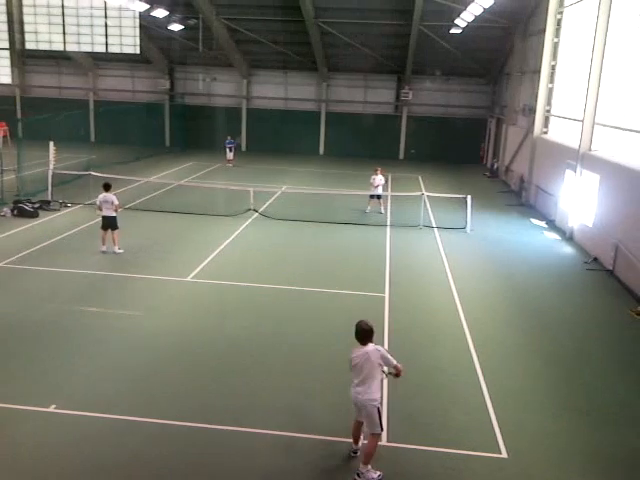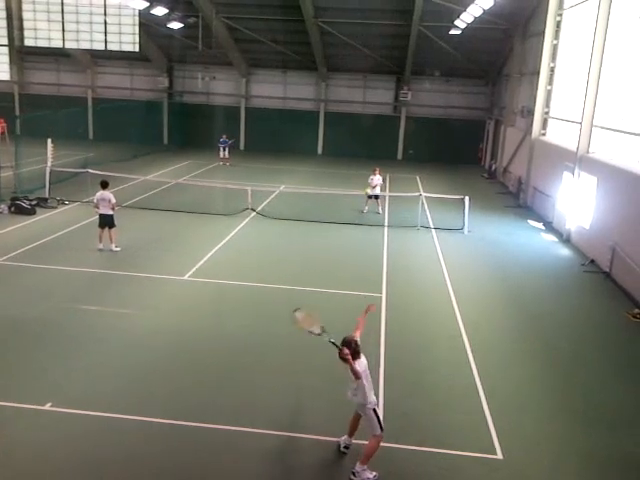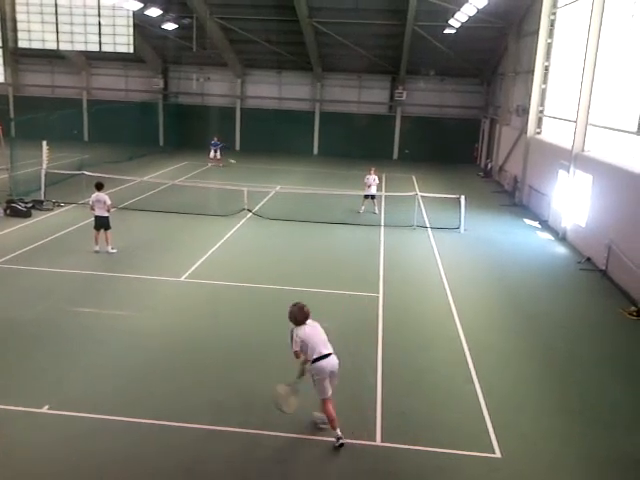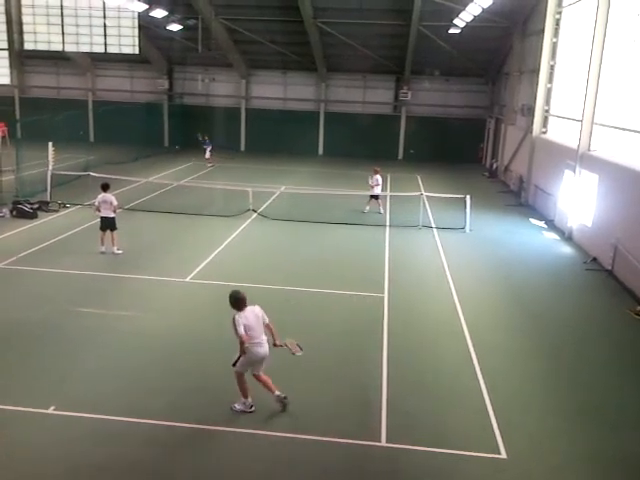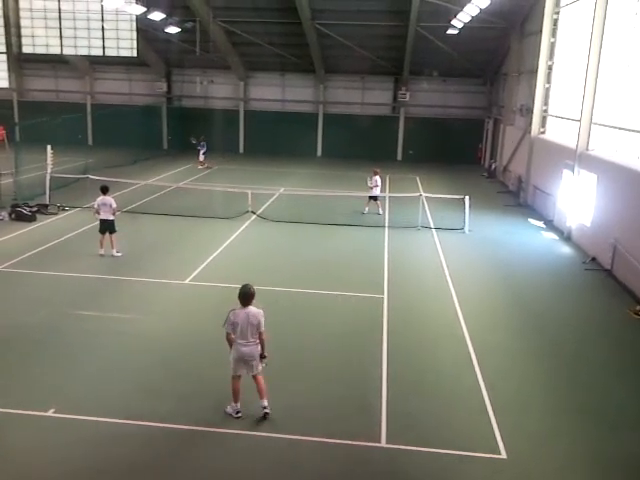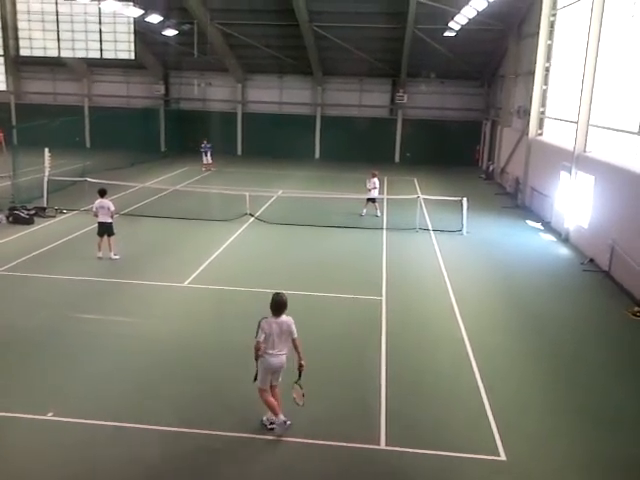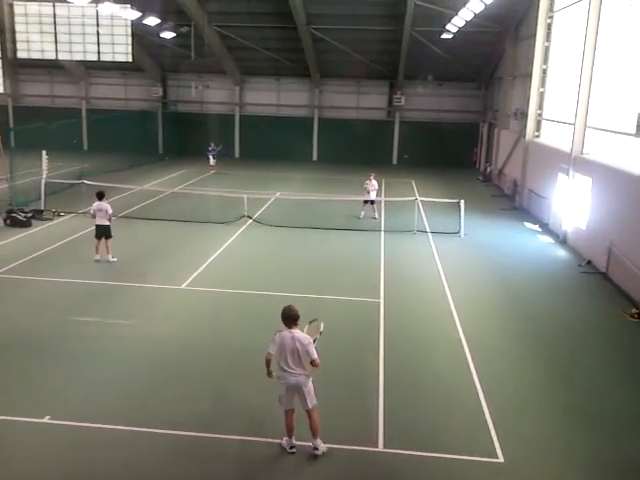
dt=0.7s
person 1, frame 1
left shoulder: (354, 353)
right shoulder: (378, 351)
right elbow: (398, 368)
right wrist: (397, 373)
left hip: (356, 395)
right hip: (370, 399)
left knee: (359, 421)
right knee: (375, 435)
left ankle: (355, 448)
person 1, frame 2
left shoulder: (352, 354)
right shoulder: (358, 365)
left elbow: (358, 329)
right elbow: (356, 376)
left wrist: (365, 313)
right wrist: (350, 362)
left hip: (357, 396)
right hip: (366, 402)
left knee: (358, 415)
right knee: (377, 436)
left ankle: (346, 441)
person 1, frame 3
left shoulder: (296, 332)
right shoulder: (313, 323)
left elbow: (297, 355)
left wrist: (302, 366)
left hip: (320, 366)
right hip: (332, 360)
left knee: (326, 401)
right knee: (326, 394)
left ankle: (338, 435)
right ankle: (323, 417)
person 1, frame 4
left shoulder: (238, 317)
right shoulder: (257, 309)
left elbow: (243, 340)
right elbow: (269, 326)
left wrist: (242, 351)
right wrist: (275, 340)
left hip: (252, 351)
right hip: (264, 348)
left knee: (239, 373)
right knee: (258, 374)
left ankle: (247, 404)
right ankle: (278, 395)
person 1, frame 5
left shoulder: (233, 314)
right shoulder: (258, 313)
left elbow: (228, 337)
right elbow: (261, 337)
left wrist: (232, 348)
right wrist: (263, 351)
left hip: (238, 350)
right hip: (253, 350)
left knee: (236, 378)
right knee: (258, 376)
left ankle: (236, 408)
right ankle: (264, 405)
person 1, frame 6
left shoulder: (265, 323)
right shoulder: (289, 321)
left elbow: (258, 346)
right elbow: (295, 342)
left wrist: (256, 356)
right wrist: (300, 359)
left hip: (267, 360)
right hip: (281, 359)
left knee: (264, 392)
right knee: (274, 387)
left ankle: (280, 418)
right ankle: (271, 418)
person 1, frame 7
left shoulder: (279, 337)
right shoulder: (306, 339)
left elbow: (268, 358)
right elbow: (316, 363)
left wrist: (268, 370)
right wrist: (311, 361)
left hip: (286, 379)
right hip: (303, 379)
left knee: (289, 412)
right knee: (311, 411)
left ankle: (290, 443)
right ankle: (316, 444)
